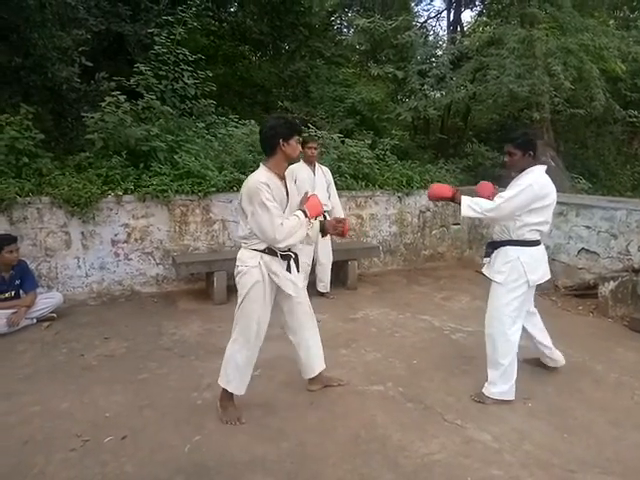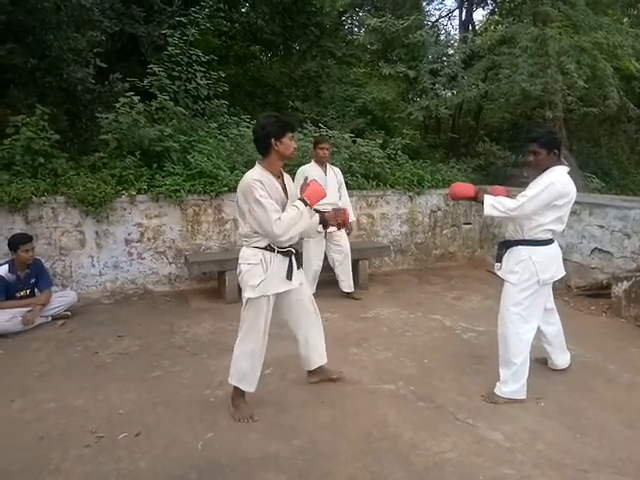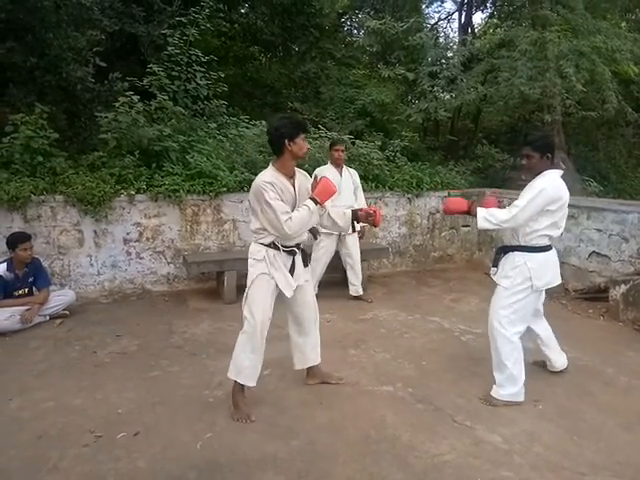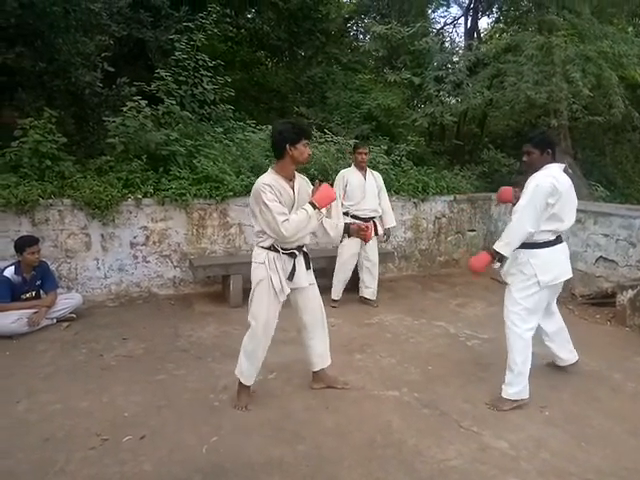
dt=0.3s
person 1, frame 1
left shoulder: (283, 181)
right shoulder: (258, 185)
right elbow: (276, 234)
left wrist: (323, 226)
right wrist: (306, 212)
left hip: (282, 264)
right hip: (258, 265)
left knee: (304, 320)
right knee: (248, 333)
left ankle: (315, 375)
right ankle: (226, 397)
person 1, frame 2
left shoulder: (285, 179)
right shoulder: (253, 182)
right elbow: (277, 228)
left wrist: (324, 218)
right wrist: (304, 201)
left hip: (285, 260)
right hip: (259, 262)
left knee: (306, 313)
right knee: (254, 330)
left ankle: (316, 367)
right ankle: (238, 395)
person 1, frame 3
left shoulder: (302, 177)
right shoulder: (264, 184)
left elbow: (322, 214)
right elbow: (288, 227)
left wrist: (355, 216)
right wrist: (315, 199)
left hip: (293, 258)
right hip: (267, 259)
left knee: (307, 314)
right knee: (256, 324)
left ankle: (313, 370)
right ankle: (238, 391)
person 1, frame 4
left shoulder: (303, 182)
right shoulder: (265, 186)
left elbow: (319, 221)
right elbow: (285, 230)
left wrist: (347, 227)
right wrist: (313, 205)
left hip: (298, 260)
right hip: (270, 262)
left knee: (315, 317)
right knee: (261, 326)
left ankle: (319, 373)
right ankle: (244, 384)
person 2, frame 1
left shoulder: (533, 183)
right shoulder: (531, 179)
left elbow: (497, 208)
right elbow: (510, 208)
left wrist: (456, 197)
right wrist: (495, 198)
left hip: (518, 259)
right hip: (519, 254)
left knee: (501, 321)
right knee: (523, 310)
left ankle: (499, 390)
right ankle: (550, 356)
person 2, frame 2
left shoulder: (555, 182)
right shoulder: (551, 179)
left elbow: (519, 208)
right elbow: (528, 210)
left wrist: (481, 197)
right wrist: (507, 201)
left hip: (531, 258)
right hip: (536, 254)
left knee: (514, 320)
right knee: (543, 309)
left ankle: (511, 388)
right ankle: (558, 358)
person 2, frame 3
left shoulder: (546, 187)
right shoulder: (548, 184)
left elbow: (513, 218)
left wrist: (473, 210)
right wrist: (501, 209)
left hip: (527, 263)
right hip: (534, 259)
left knee: (503, 322)
right knee: (531, 313)
left ankle: (508, 391)
right ankle: (556, 360)
person 2, frame 4
left shoulder: (541, 180)
right shoulder: (562, 180)
left elbow: (522, 224)
left wrist: (497, 251)
right wrist: (521, 204)
left hip: (535, 258)
right hip: (552, 253)
left knee: (517, 320)
right knee: (546, 310)
left ankle: (515, 391)
right ankle: (565, 355)
person 3, frame 1
left shoulder: (325, 171)
right shoulder: (293, 170)
left elbow: (333, 196)
left wrist: (337, 218)
left hip: (322, 219)
left knee: (325, 257)
right knee: (303, 258)
left ankle: (323, 288)
person 3, frame 2
left shoulder: (336, 171)
right shoulder: (305, 171)
left elbow: (344, 196)
left wrist: (348, 220)
left knee: (343, 252)
right knee: (313, 260)
left ankle: (348, 289)
person 3, frame 3
left shoulder: (352, 174)
right shoulder: (321, 172)
left elbow: (359, 199)
left knee: (353, 257)
right knee: (320, 258)
left ankle: (356, 291)
person 3, frame 4
left shoulder: (376, 176)
right shoulder: (344, 175)
left elbow: (384, 201)
left wrist: (388, 225)
left hip: (371, 225)
right hip: (352, 224)
left knee: (371, 261)
right knee: (346, 261)
left ankle: (367, 294)
right ankle: (336, 296)
